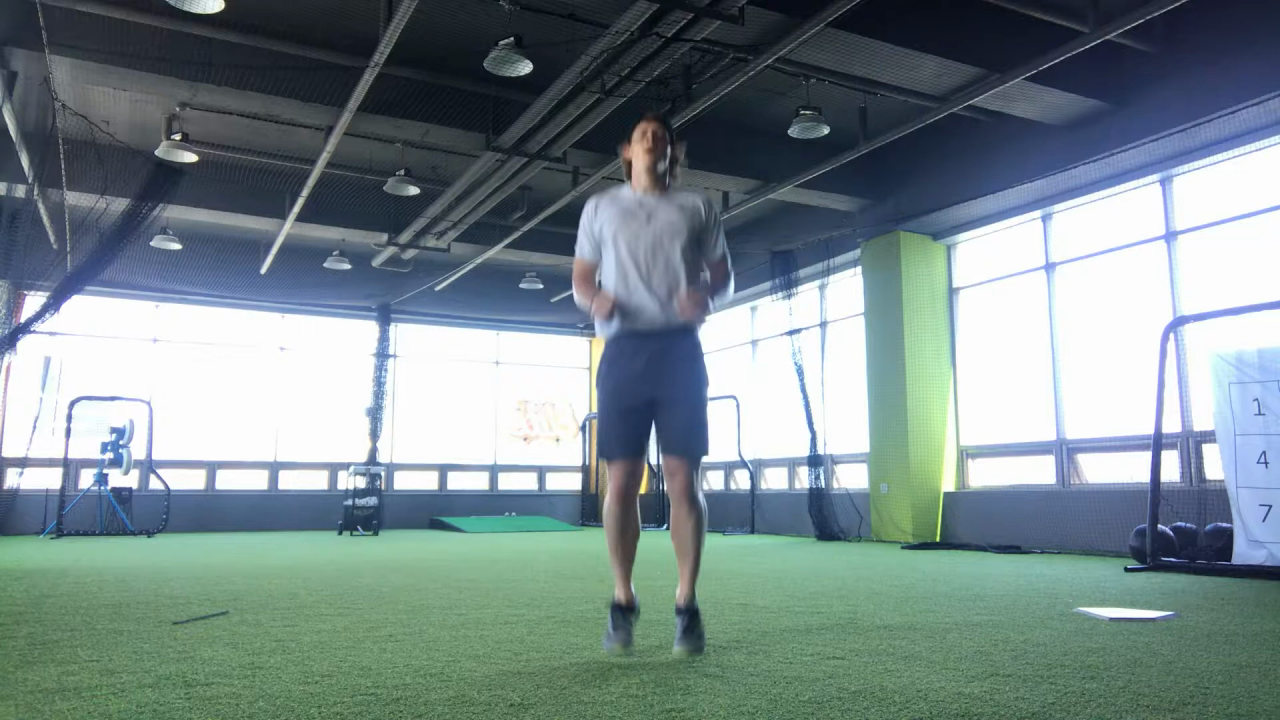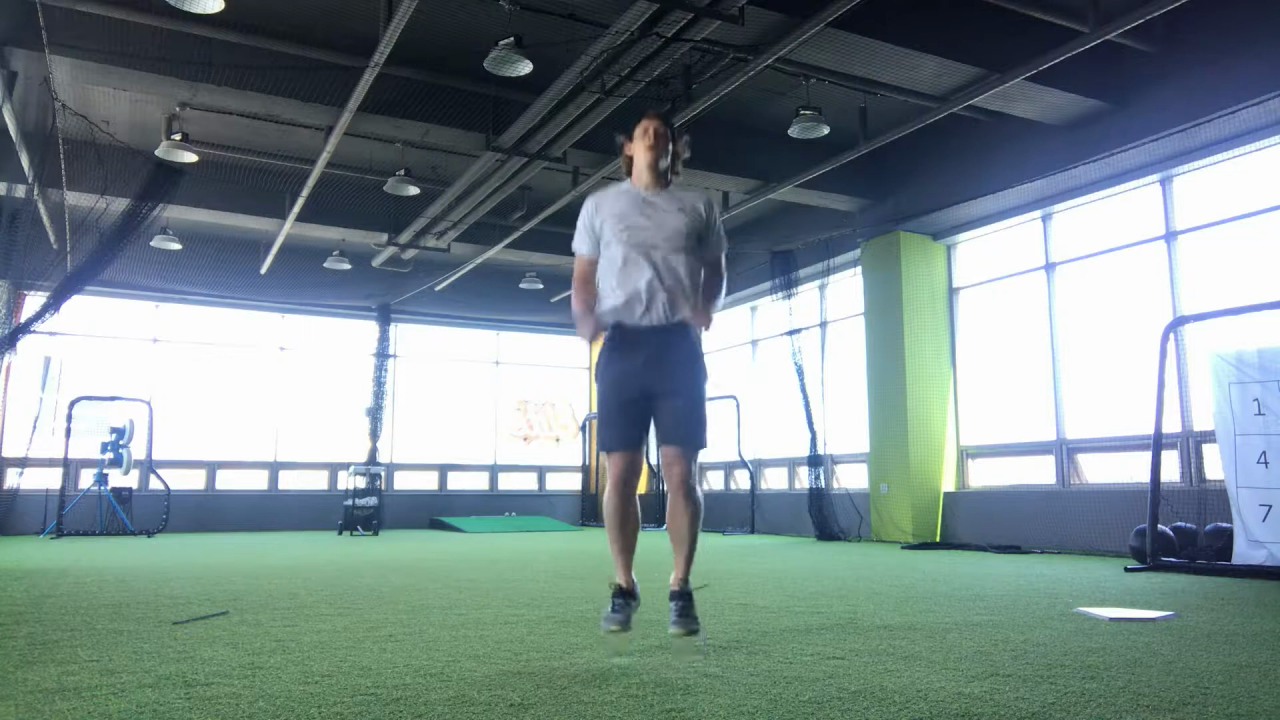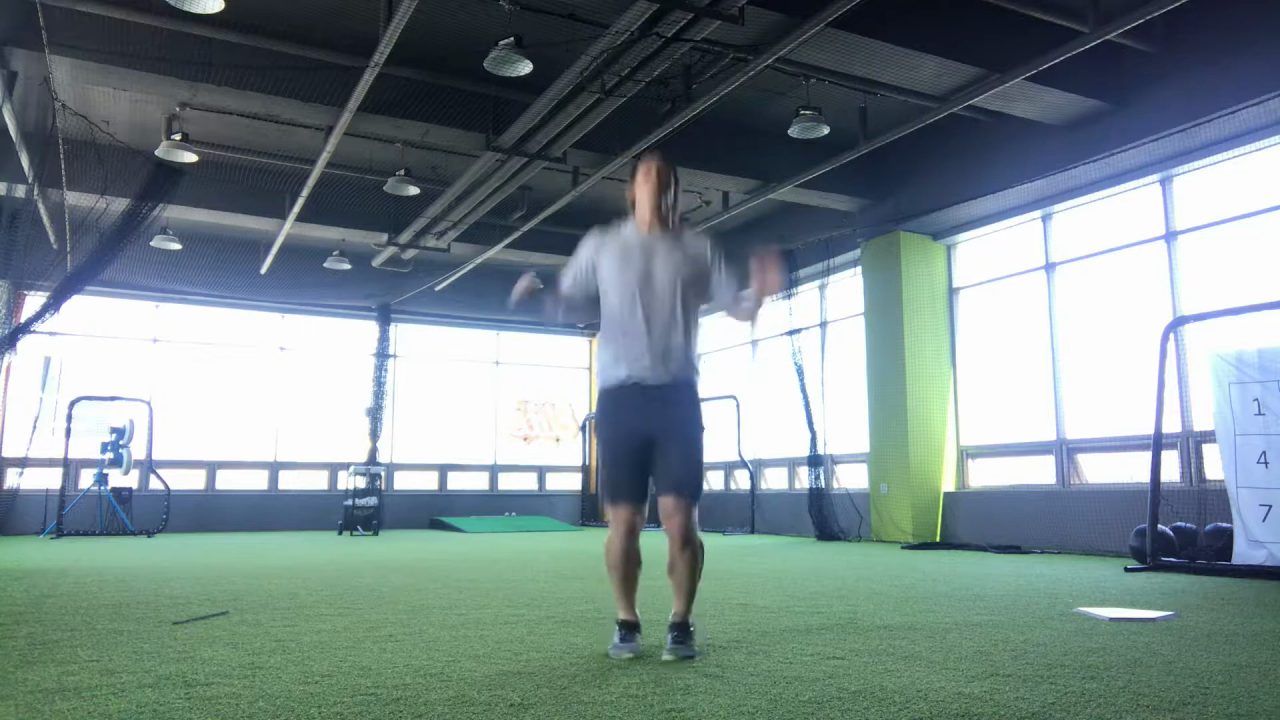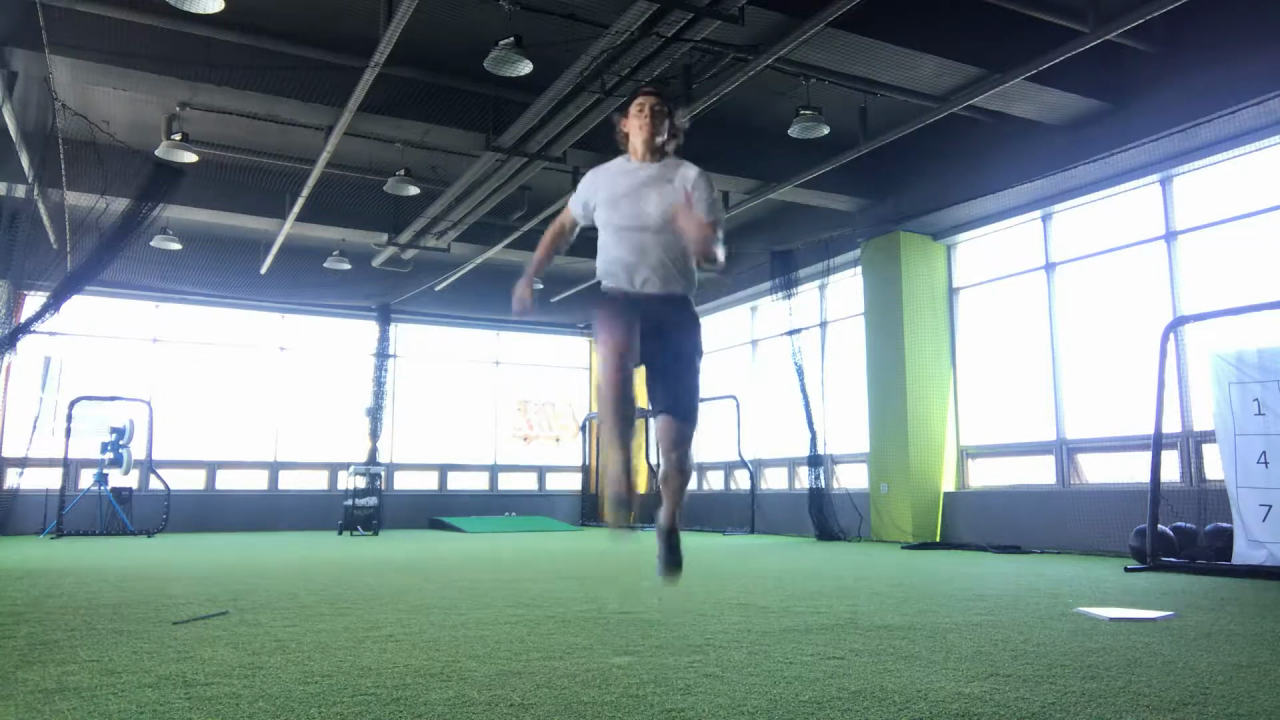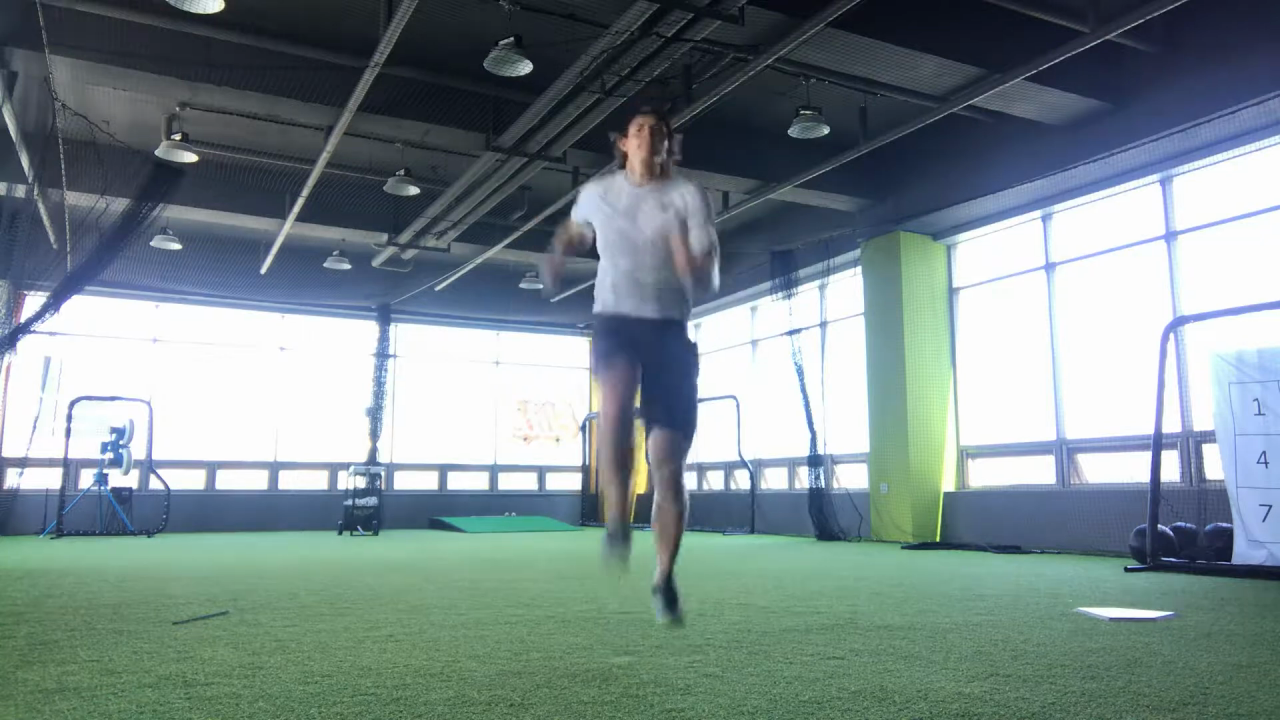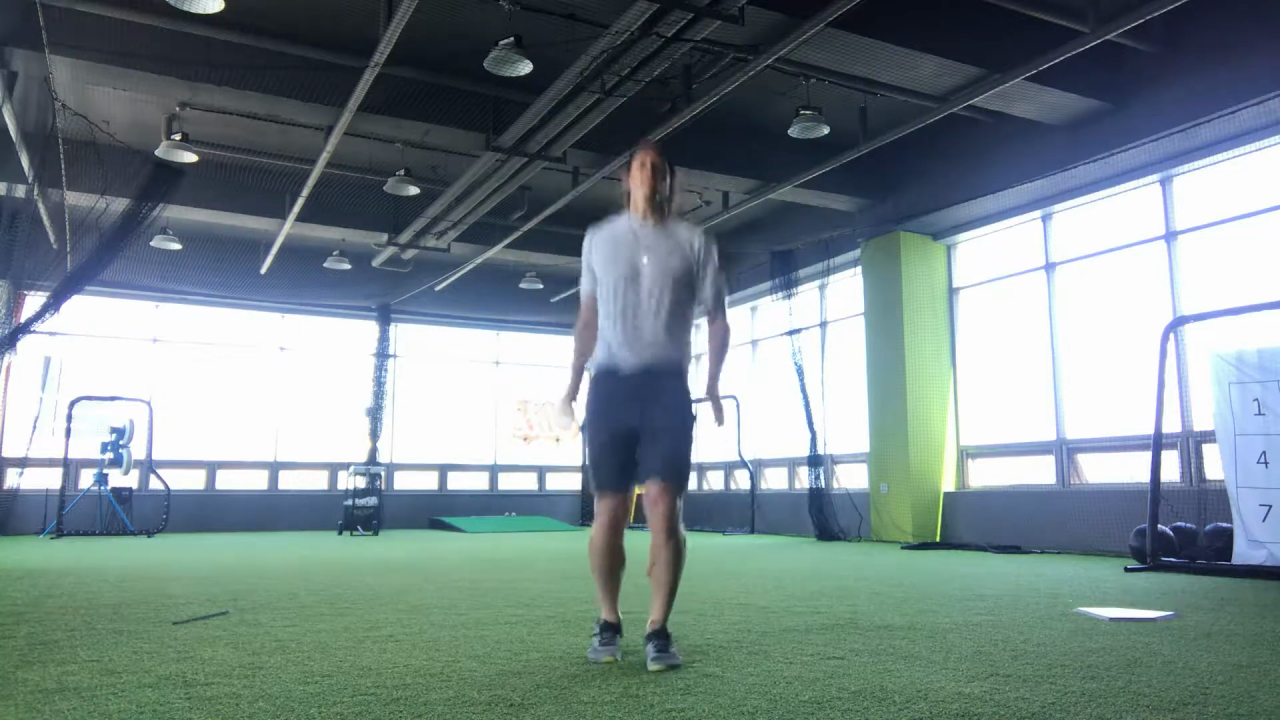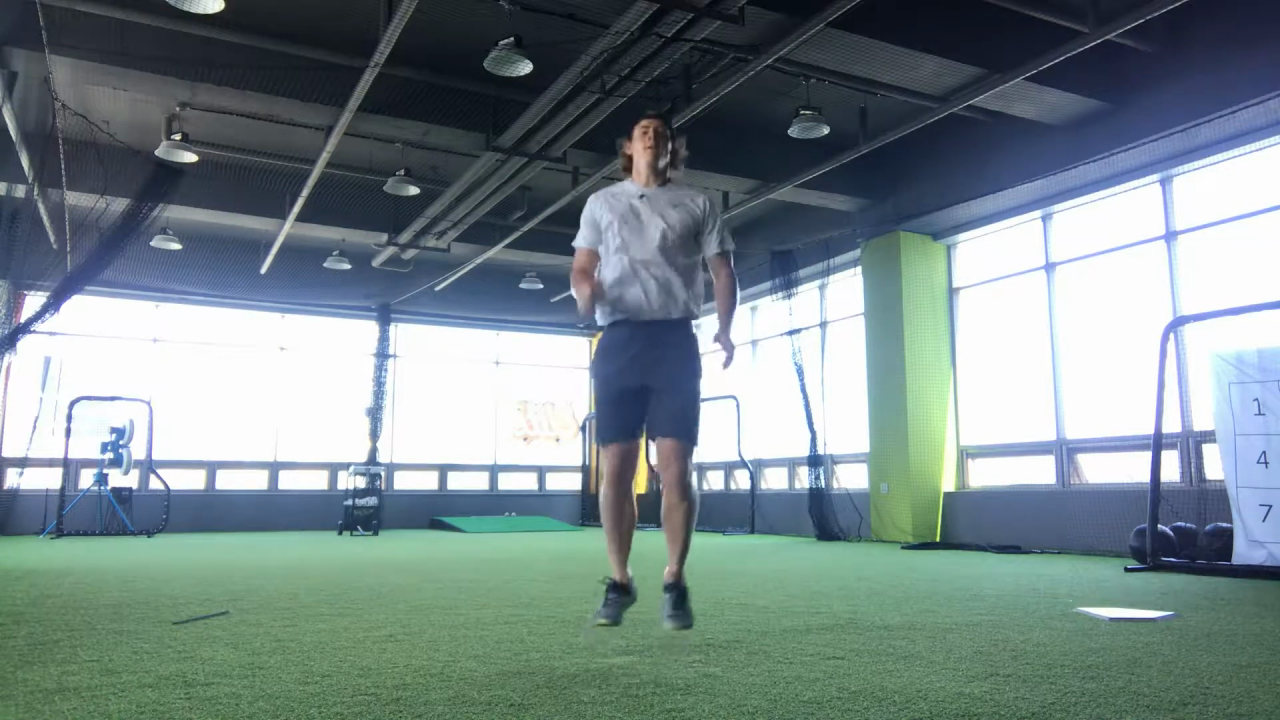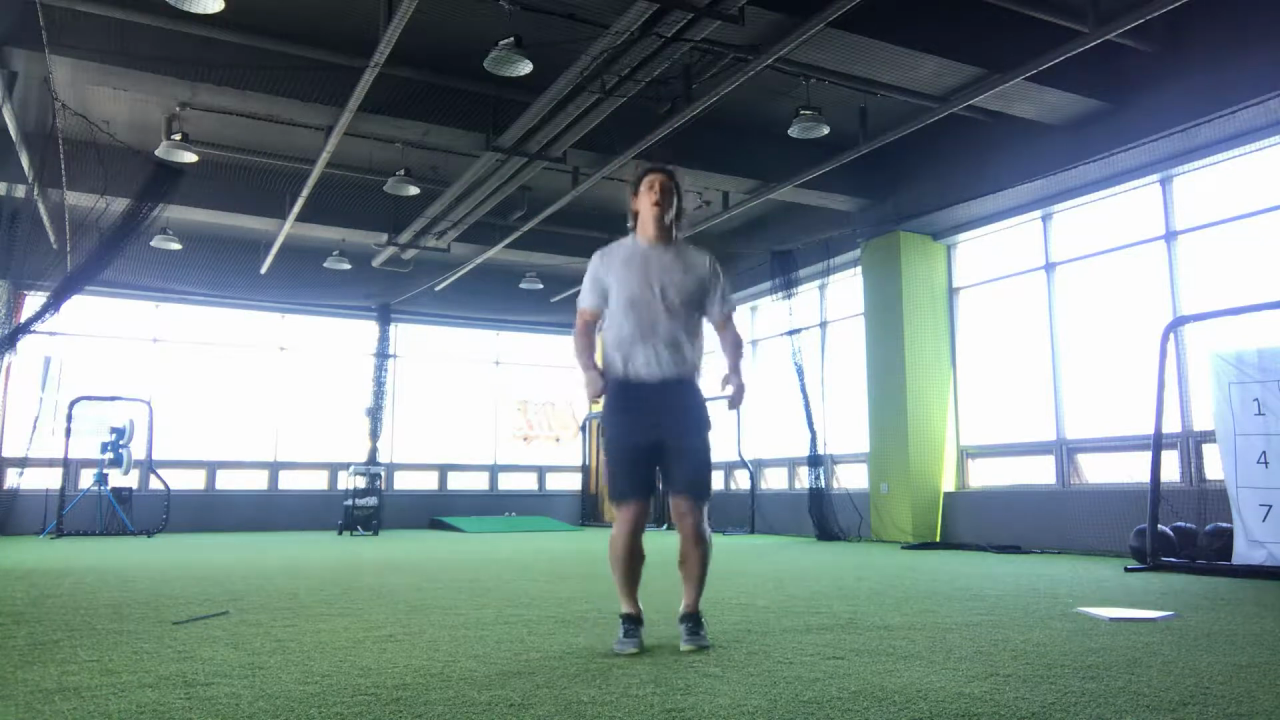
dt=0.2s
person 1, frame 1
left shoulder: (697, 207)
right shoulder: (601, 207)
left elbow: (723, 275)
right elbow: (582, 275)
left wrist: (708, 297)
right wrist: (594, 299)
left hip: (679, 348)
right hip: (624, 350)
left knee: (683, 479)
right knee: (621, 483)
left ankle: (686, 605)
right ankle: (623, 600)
person 1, frame 2
left shoulder: (698, 207)
right shoulder: (600, 205)
left elbow: (715, 272)
right elbow: (583, 272)
left wrist: (707, 305)
right wrist: (585, 314)
left hip: (678, 345)
right hip: (623, 347)
left knee: (679, 470)
right knee: (620, 472)
left ankle: (681, 589)
right ankle: (624, 586)
person 1, frame 3
left shoulder: (699, 251)
right shoulder: (600, 246)
left elbow: (736, 307)
right elbow: (568, 298)
left wrist: (759, 291)
right wrist: (532, 291)
left hip: (676, 400)
right hip: (622, 399)
left knee: (680, 521)
right knee: (622, 523)
left ankle: (680, 622)
right ankle: (626, 622)
person 1, frame 4
left shoulder: (692, 177)
right shoulder: (597, 179)
left elbow: (711, 254)
right elbow: (564, 224)
left wrist: (705, 242)
right wrist: (531, 273)
left hip: (673, 310)
right hip: (618, 306)
left knee: (675, 438)
right knee: (615, 352)
left ankle: (667, 523)
right ankle: (619, 486)
person 1, frame 5
left shoulder: (688, 197)
right shoulder: (597, 191)
left elbow: (707, 275)
right elbow: (574, 229)
left wrist: (693, 266)
right wrist: (553, 258)
left hip: (669, 332)
right hip: (616, 323)
left knee: (668, 461)
right knee: (616, 412)
left ankle: (664, 578)
right ankle: (619, 519)
person 1, frame 6
left shoulder: (694, 242)
right shoulder: (599, 238)
left elbow: (717, 317)
right elbow: (589, 318)
left wrist: (713, 382)
right wrist: (575, 378)
left hip: (667, 385)
right hip: (611, 385)
left knee: (663, 509)
right knee: (610, 513)
left ankle: (658, 629)
right ankle: (608, 621)
person 1, frame 7
left shoulder: (697, 205)
right shoulder: (601, 202)
left elbow: (722, 273)
right elbow: (582, 269)
left wrist: (724, 328)
right wrist: (585, 290)
left hip: (673, 338)
right hip: (620, 340)
left knee: (675, 464)
right knee: (617, 464)
left ankle: (674, 581)
right ankle: (619, 581)
person 1, frame 8
left shoulder: (700, 263)
right shoulder: (607, 260)
left elbow: (725, 327)
right elbow: (584, 327)
left wrist: (734, 373)
right wrist: (589, 370)
left hip: (681, 397)
right hip: (627, 398)
left knee: (690, 515)
right knee: (629, 517)
left ankle: (690, 612)
right ankle: (630, 616)
